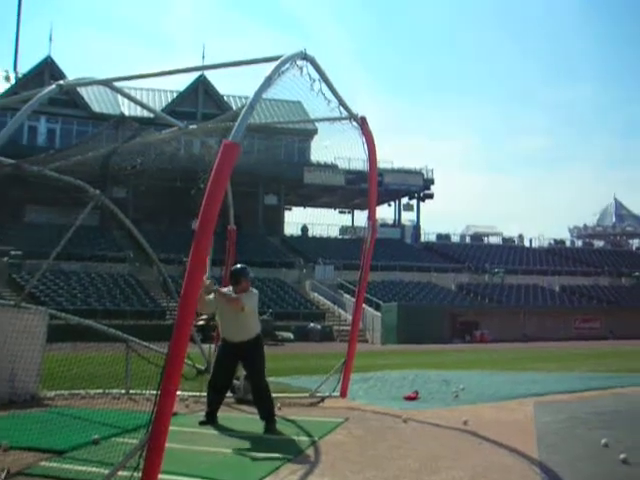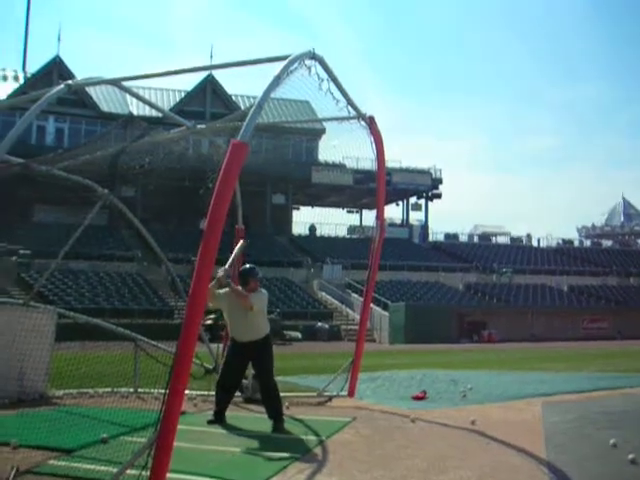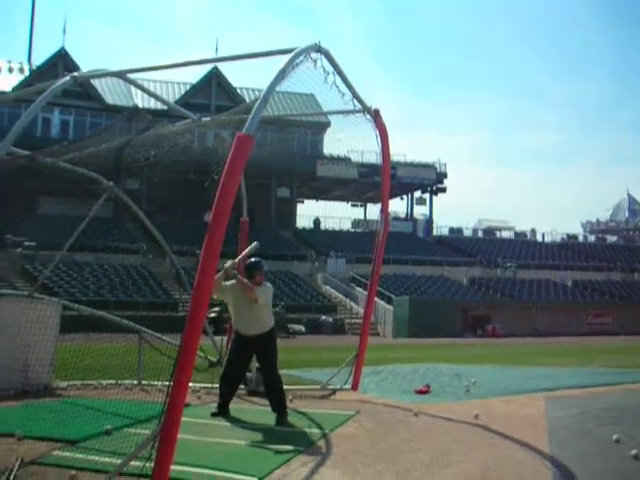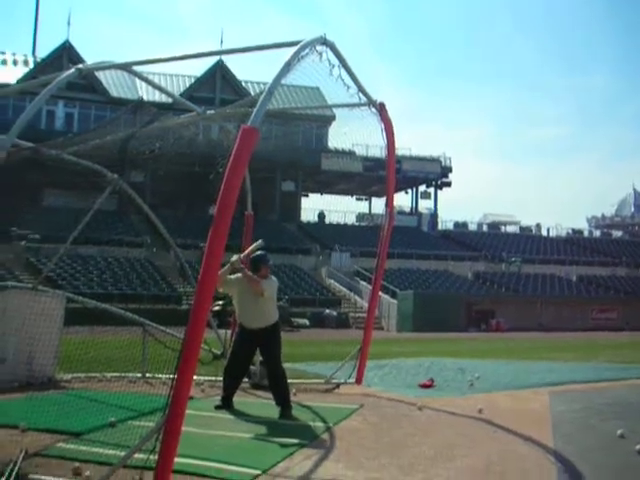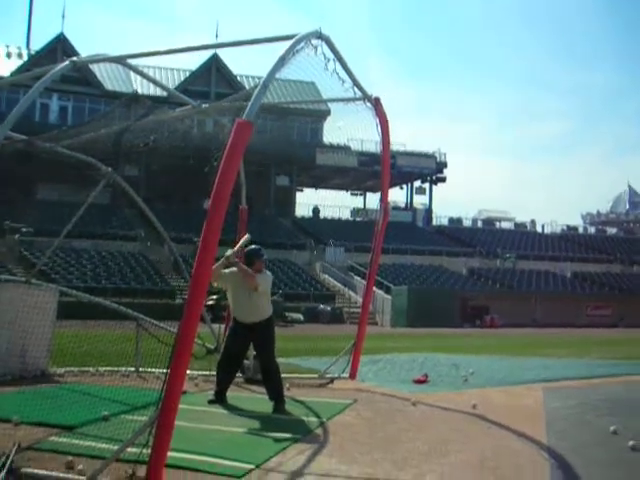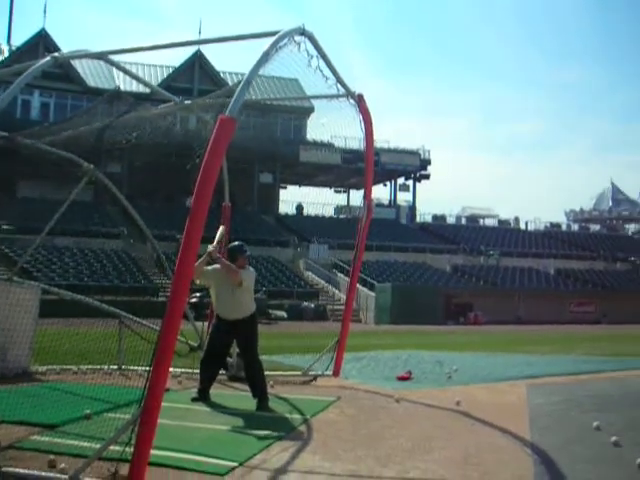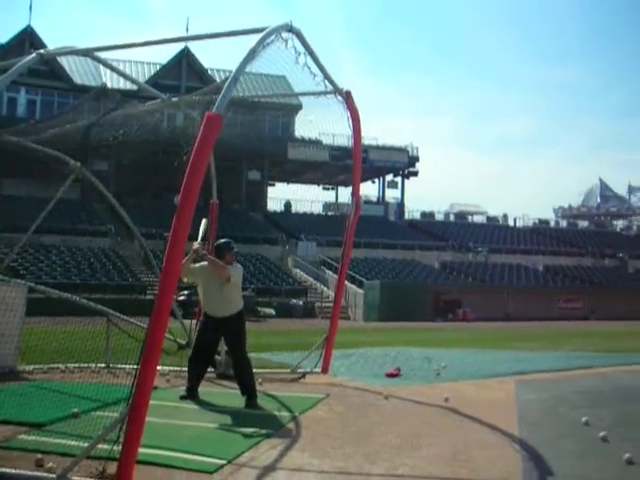
dt=0.1s
person 1, frame 1
left shoulder: (252, 295)
right shoulder: (220, 294)
left elbow: (236, 302)
right elbow: (201, 307)
left wrist: (214, 289)
right wrist: (203, 290)
left hip: (251, 344)
right hip: (228, 344)
left knee: (258, 382)
right knee: (217, 380)
left ankle: (270, 420)
right ankle: (211, 414)
person 1, frame 2
left shoulder: (261, 295)
right shoulder: (228, 294)
left elbow: (245, 300)
right elbow: (208, 297)
left wrist: (226, 282)
right wrist: (217, 282)
left hip: (260, 343)
right hip: (237, 343)
left knee: (267, 382)
right knee: (226, 380)
left ankle: (278, 420)
right ankle: (219, 414)
person 1, frame 3
left shoulder: (267, 289)
right shoulder: (233, 287)
left elbow: (251, 292)
right elbow: (213, 288)
left wrist: (233, 274)
right wrist: (225, 272)
left hip: (265, 337)
right hip: (242, 337)
left knee: (271, 375)
right knee: (230, 373)
left ankle: (281, 413)
right ankle: (223, 406)
person 1, frame 4
left shoulder: (272, 282)
right shoulder: (239, 280)
left elbow: (257, 286)
right elbow: (218, 282)
left wrist: (240, 268)
right wrist: (231, 265)
left hip: (269, 330)
right hip: (246, 330)
left knee: (275, 368)
right knee: (234, 366)
left ankle: (285, 406)
right ankle: (226, 399)
person 1, frame 5
left shoulder: (266, 277)
right shoulder: (233, 274)
left elbow: (251, 279)
right elbow: (212, 276)
left wrist: (235, 262)
right wrist: (225, 260)
left hip: (263, 325)
right hip: (239, 324)
left knee: (268, 363)
right knee: (227, 360)
left ankle: (278, 401)
right ankle: (220, 394)
person 1, frame 6
left shoulder: (250, 273)
right shoulder: (216, 271)
left elbow: (235, 275)
right elbow: (195, 274)
left wrist: (217, 257)
right wrist: (207, 256)
left hip: (246, 322)
right hip: (223, 321)
left knee: (251, 360)
right knee: (210, 358)
left ankle: (262, 398)
right ankle: (203, 391)
person 1, frame 7
left shoulder: (237, 269)
right shoulder: (203, 269)
left elbow: (222, 270)
right elbow: (183, 271)
left wrist: (203, 254)
right wrist: (193, 254)
left hip: (234, 319)
right hip: (210, 319)
left knee: (240, 358)
right knee: (198, 356)
left ankle: (251, 396)
right ankle: (191, 389)
